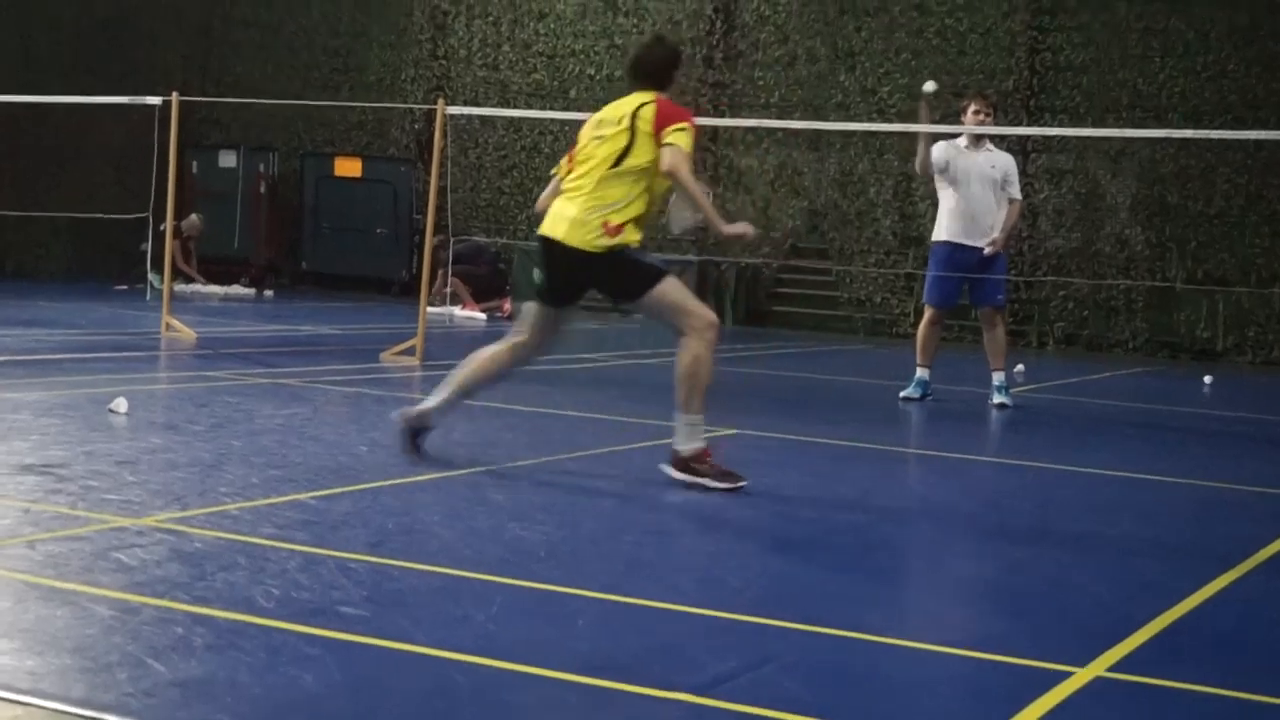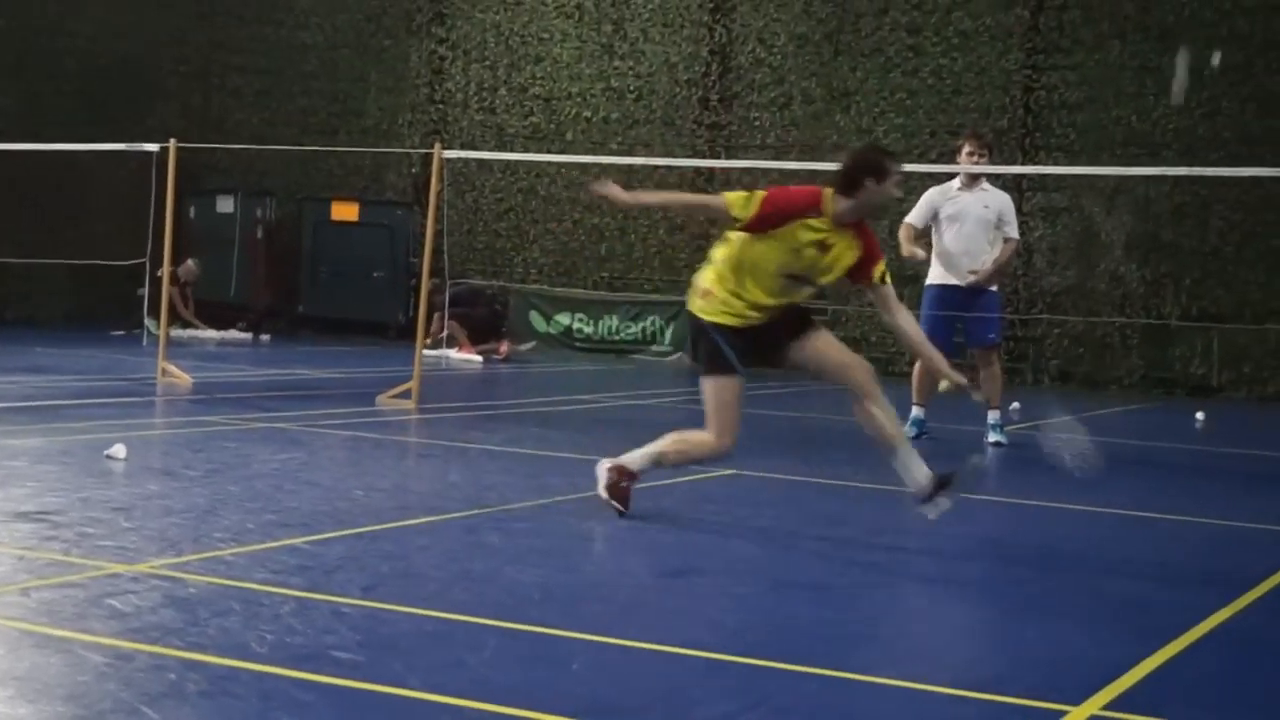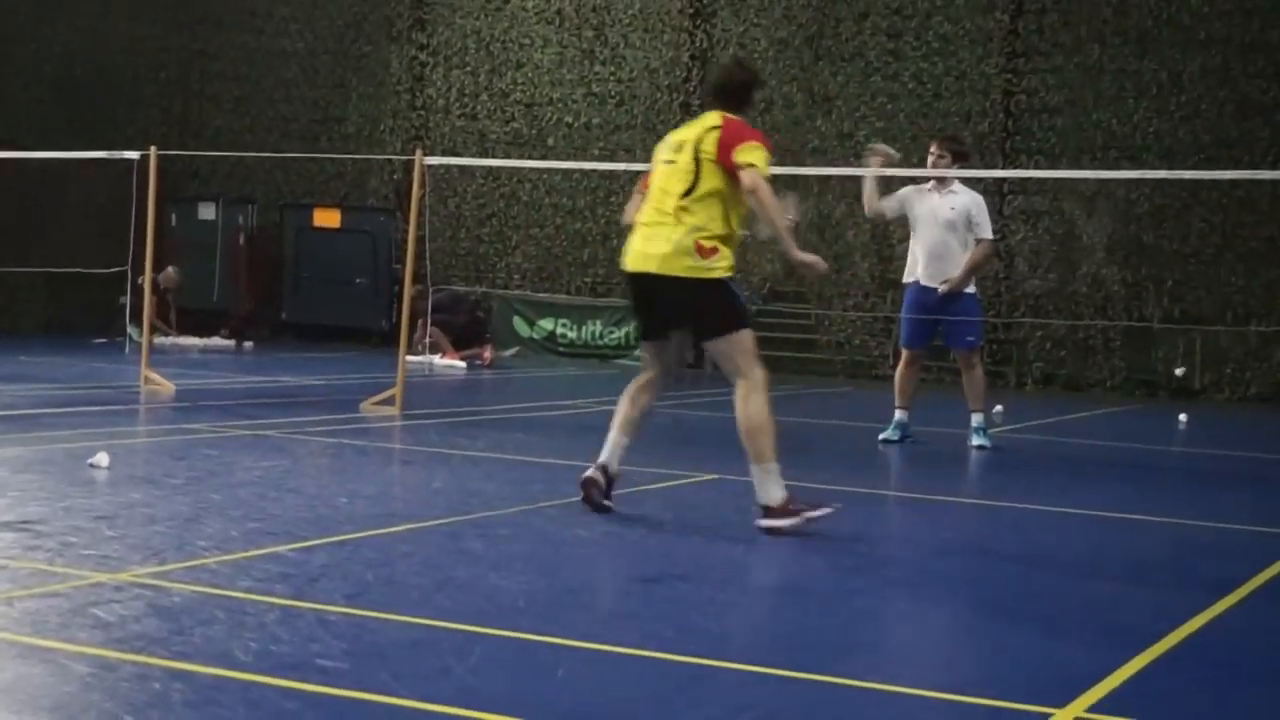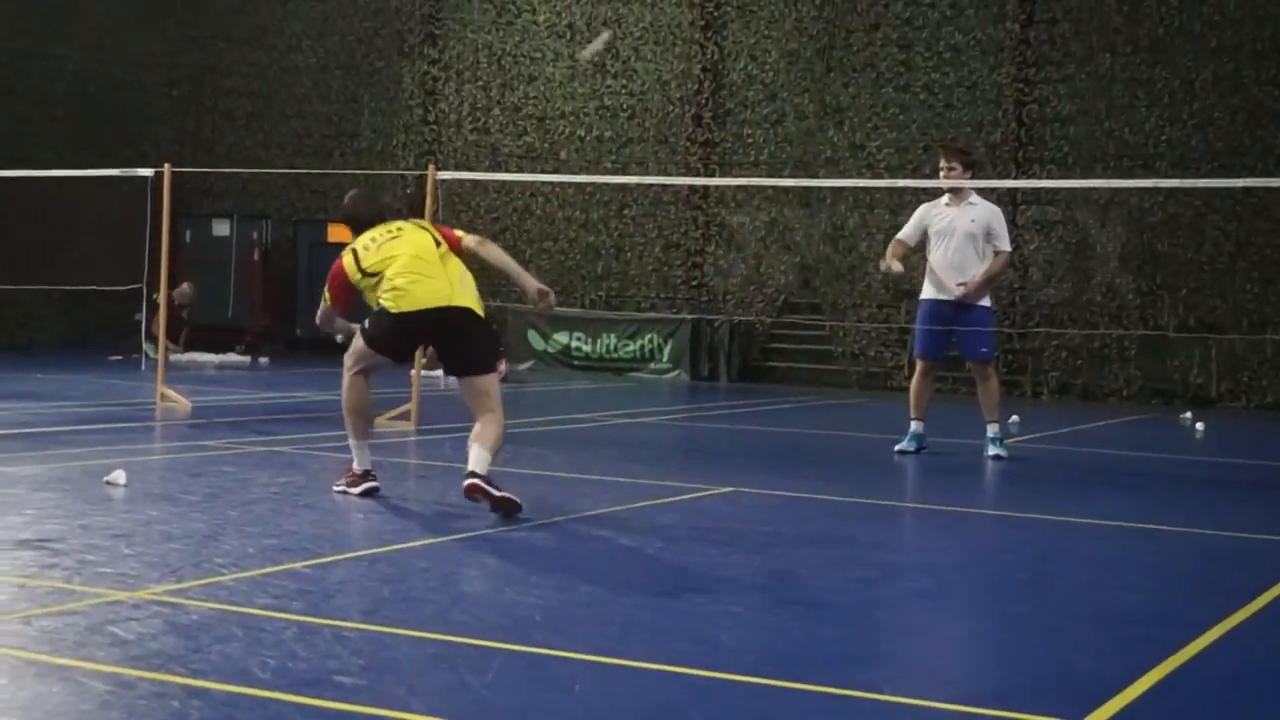
dt=0.7s
person 1, frame 1
left shoulder: (599, 120)
right shoulder: (674, 113)
left elbow: (544, 201)
right elbow: (676, 166)
right wrist: (720, 225)
left hip: (558, 238)
right hip: (605, 243)
left knee: (528, 344)
right knee: (701, 327)
left ankle: (425, 410)
right ankle: (690, 452)
person 1, frame 2
left shoulder: (862, 243)
right shoulder: (796, 204)
left elbow: (894, 311)
right elbow: (711, 203)
left wrist: (943, 368)
right wrist: (628, 197)
left hip: (773, 312)
right hip: (722, 311)
left knee: (860, 377)
right knee: (719, 443)
left ankle: (921, 483)
right ankle: (620, 471)
person 1, frame 3
left shoulder: (674, 138)
right shoulder: (740, 133)
left elbow: (633, 213)
right elbow: (757, 186)
right wrist: (794, 251)
left hip: (642, 265)
right hip: (697, 269)
left knee: (655, 373)
right knee: (750, 379)
left ankle: (602, 469)
right ankle: (774, 502)
person 1, frame 4
left shoulder: (348, 258)
right shoulder: (422, 228)
left elbow: (325, 320)
right elbow: (479, 244)
left wrist: (349, 327)
right wrist: (529, 282)
left hip: (405, 306)
right hip: (461, 308)
left knee: (355, 366)
right knee: (489, 413)
left ankle: (362, 471)
right ankle: (478, 474)
person 2, frame 1
left shoulder: (1005, 161)
right shoulder: (945, 150)
left elbow: (1014, 202)
right elbow: (923, 171)
left wrist: (1003, 234)
right wrist: (924, 130)
left hip: (989, 251)
right hip: (949, 245)
left knee: (992, 316)
right knee: (933, 313)
left ankle: (999, 384)
right ankle: (921, 379)
person 2, frame 2
left shoulder: (1001, 199)
right shoulder: (937, 194)
left elbow: (1011, 242)
right elbow: (909, 226)
left wrist: (992, 269)
right wrist: (908, 246)
left hip: (983, 290)
right hip: (941, 286)
left knee: (988, 355)
left ankle: (994, 423)
right ankle: (917, 418)
person 2, frame 3
left shoulder: (972, 200)
right shoulder: (913, 194)
left elbow: (986, 244)
right elbow: (872, 209)
left wrist: (962, 276)
right wrist: (873, 170)
left hip: (959, 293)
right hip: (919, 289)
left knee: (969, 358)
right knee: (910, 355)
left ankle: (977, 426)
right ankle: (900, 421)
person 2, frame 4
left shoulder: (989, 212)
right shoulder: (928, 211)
left elbow: (1004, 255)
right elbow: (901, 242)
left wrist: (979, 282)
right wrist: (891, 258)
left hip: (975, 304)
right hip: (934, 301)
left knee: (984, 369)
right knee: (924, 367)
left ankle: (993, 436)
right ankle: (916, 432)
